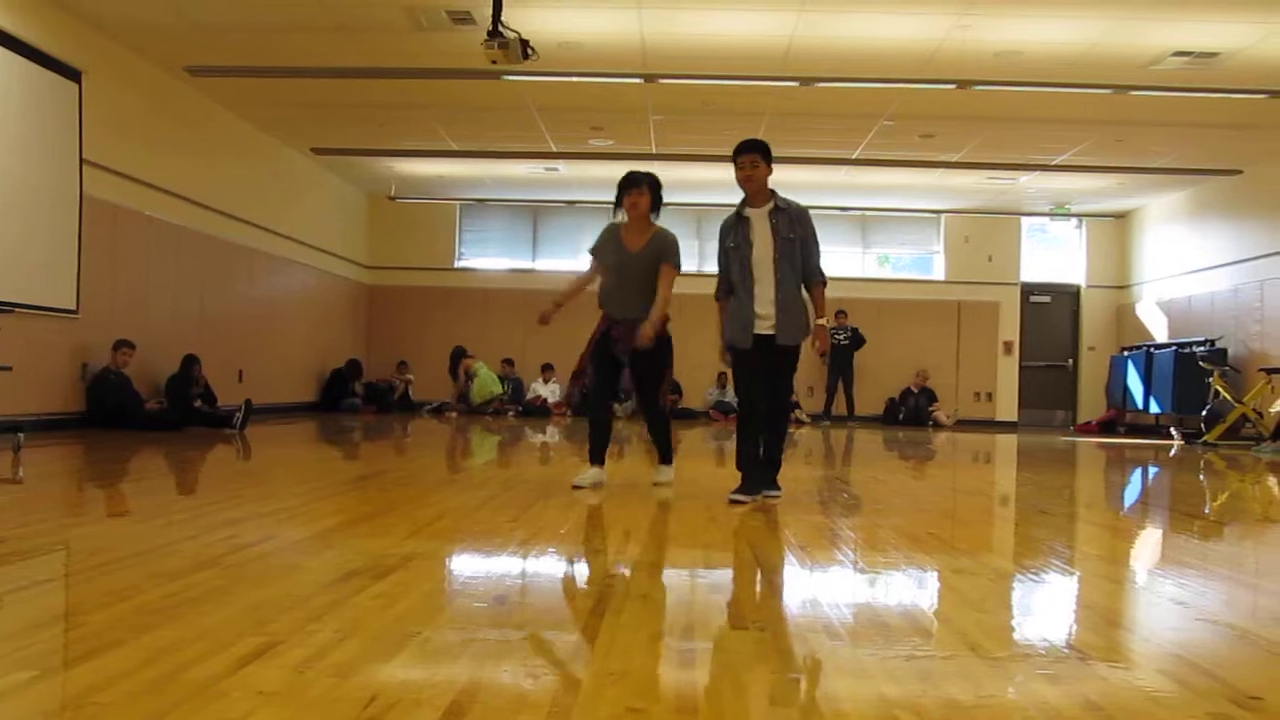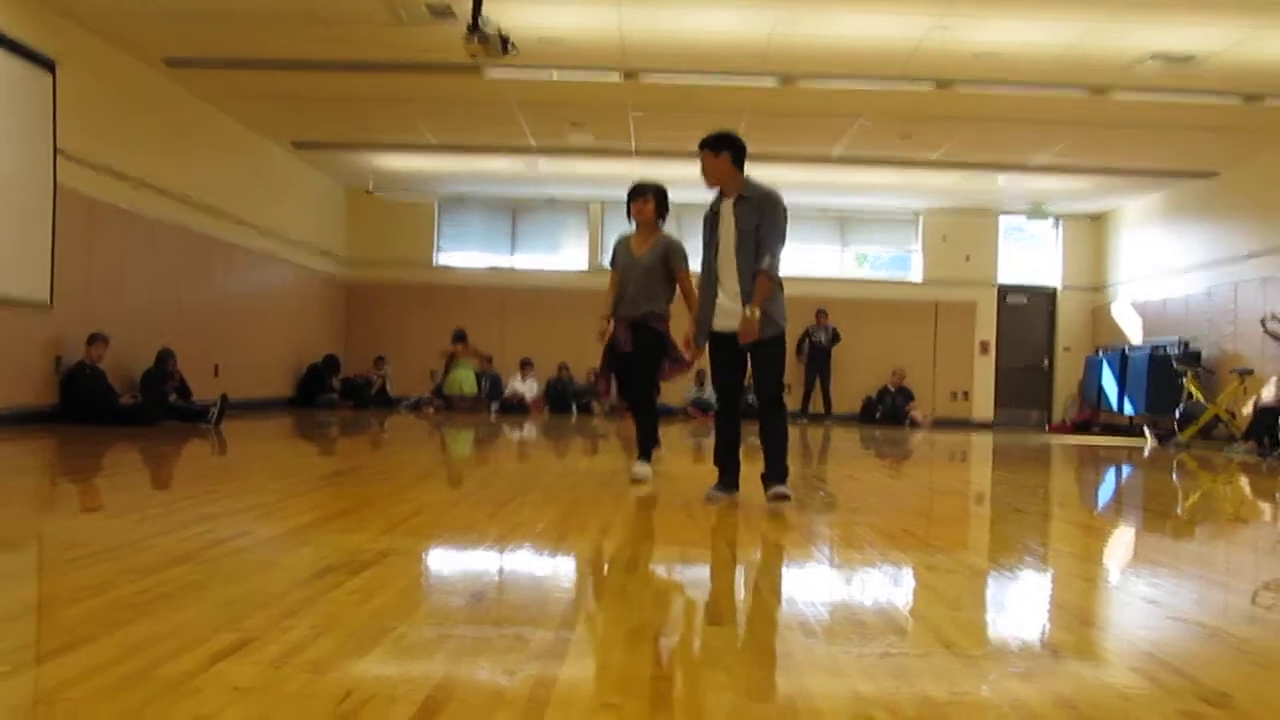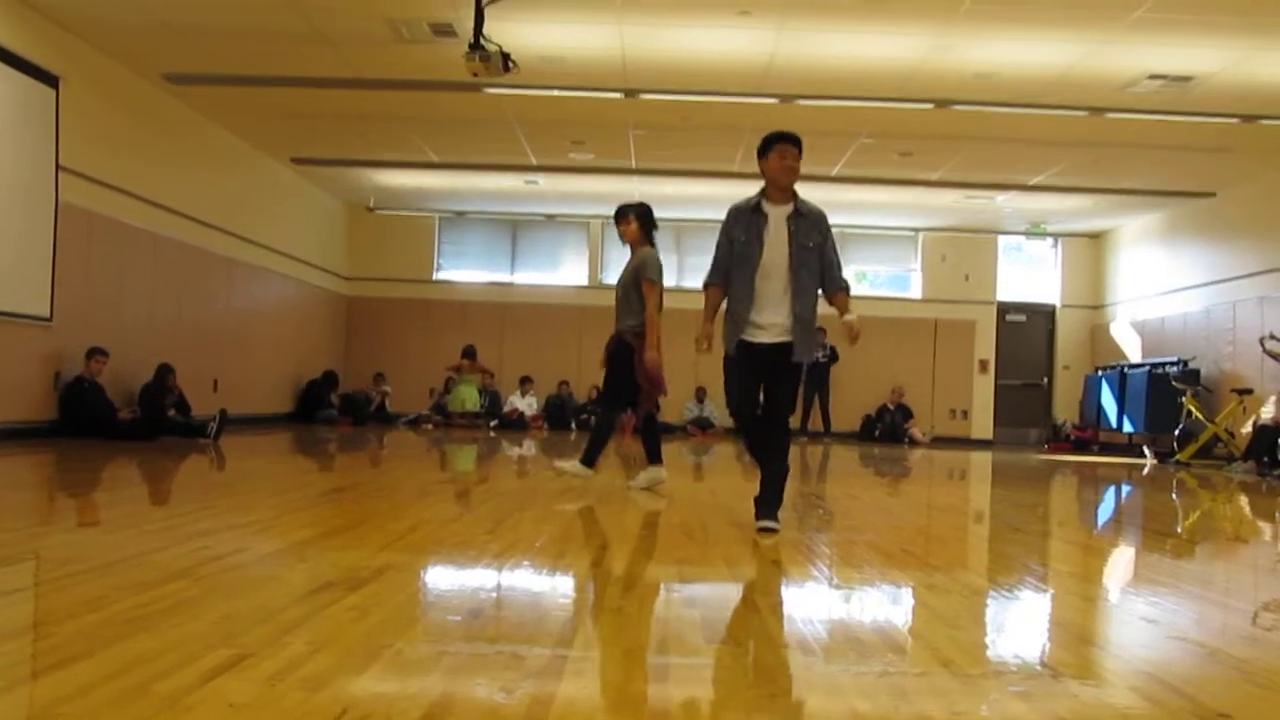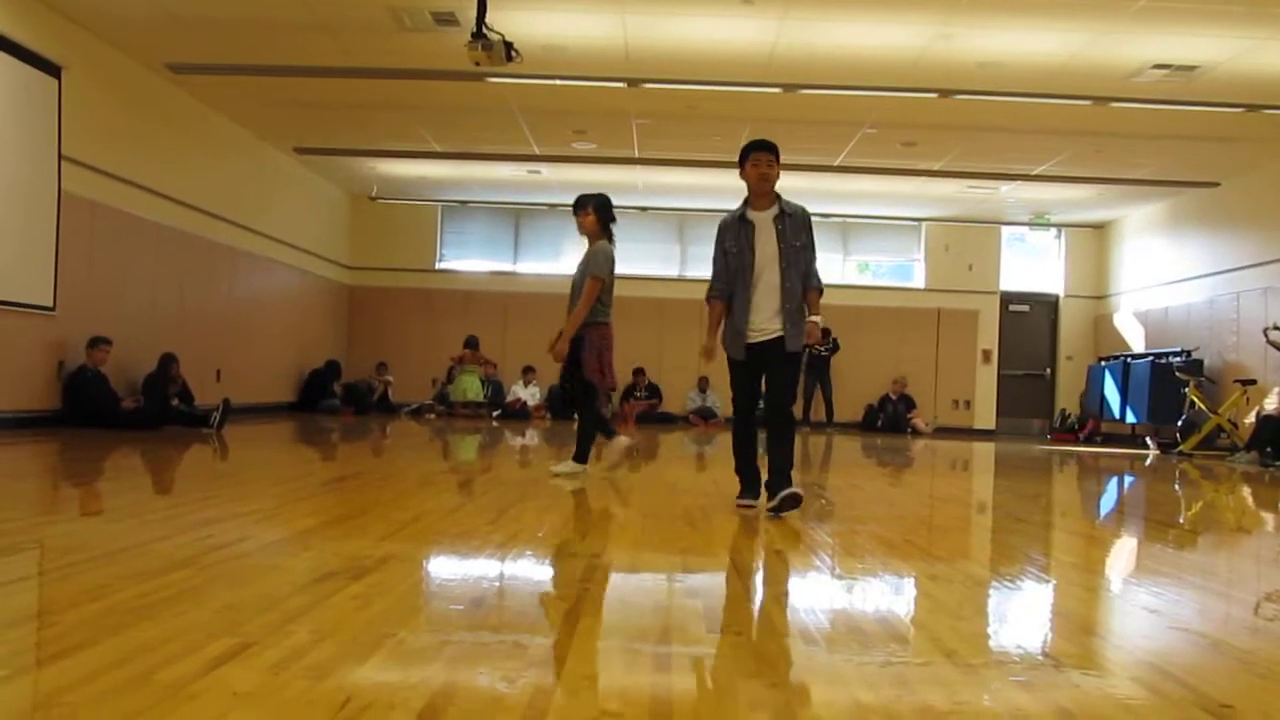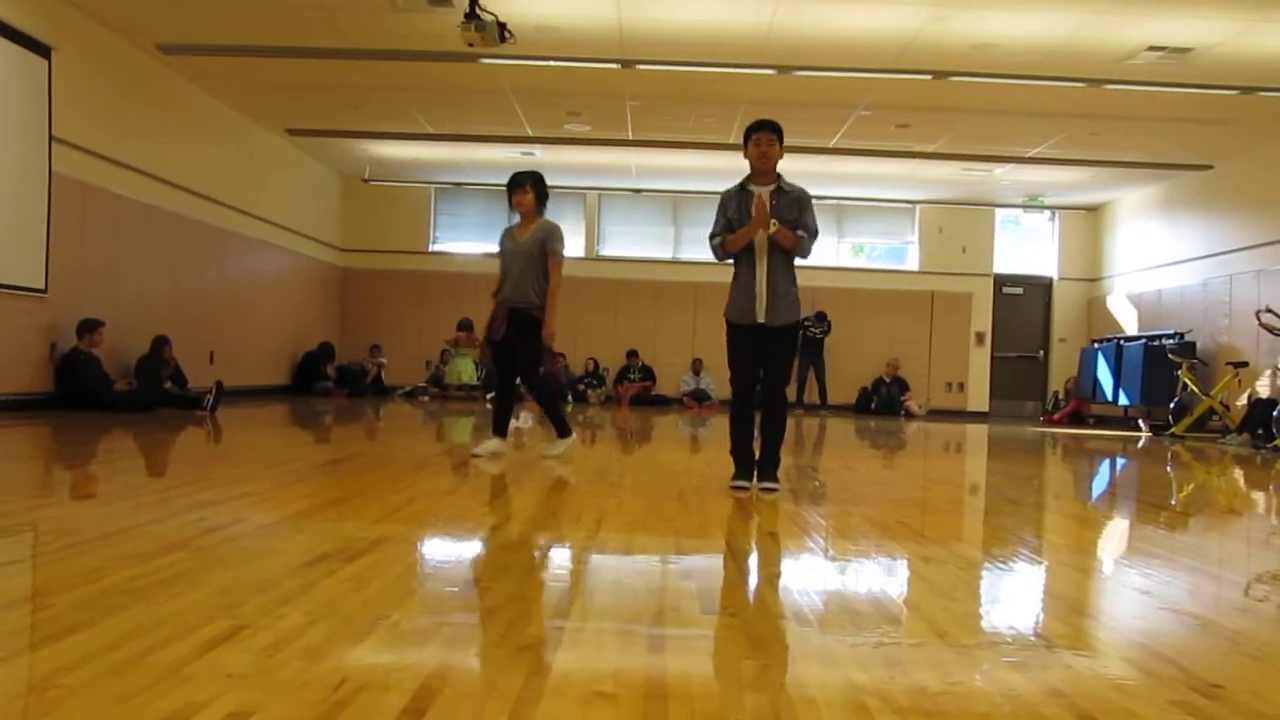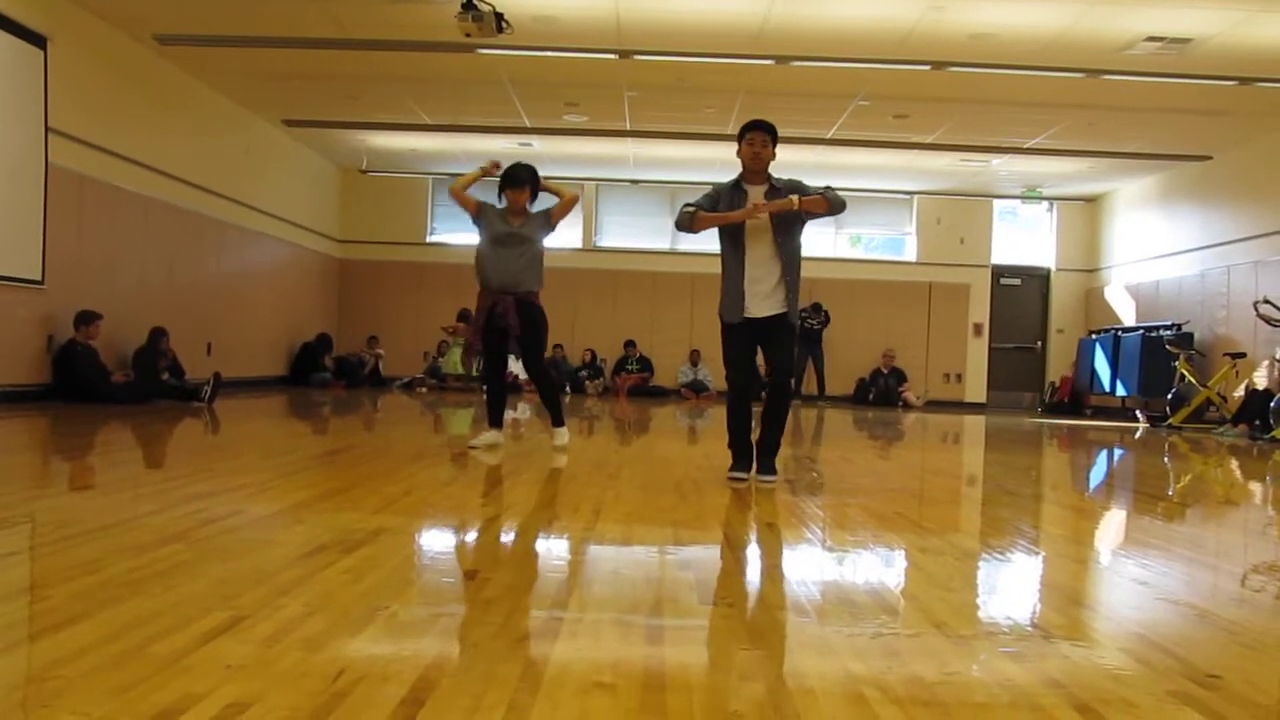
dt=0.7s
person 1, frame 1
left shoulder: (796, 216)
right shoulder: (730, 226)
left elbow: (812, 273)
right elbow: (725, 286)
left wrist: (820, 319)
right wrist: (723, 333)
left hip: (786, 329)
right hip: (745, 331)
left knee: (778, 405)
right knee: (749, 405)
left ankle: (770, 474)
right ankle: (750, 479)
person 1, frame 2
left shoulder: (766, 201)
right shoulder: (713, 213)
left elbow: (768, 261)
left wrist: (754, 312)
right wrist: (700, 325)
left hip: (764, 322)
right hip: (722, 325)
left knee: (770, 397)
right knee: (727, 402)
left ankle: (776, 477)
right ankle: (727, 477)
person 1, frame 3
left shoulder: (814, 219)
right shoulder: (740, 215)
left elbow: (830, 275)
right elbow: (719, 273)
left wrist: (846, 315)
right wrist: (707, 319)
left hip: (788, 339)
right hip: (743, 336)
left knee: (777, 421)
right knee: (741, 411)
left ankle: (768, 505)
right ankle: (773, 469)
person 1, frame 4
left shoulder: (798, 218)
right shoulder: (730, 226)
left elbow: (810, 275)
right elbow: (720, 286)
left wrist: (814, 316)
right wrist: (711, 335)
left hip: (785, 334)
right hip: (742, 337)
left knee: (780, 408)
right knee: (744, 411)
left ankle: (782, 485)
right ankle: (748, 485)
person 1, frame 5
left shoulder: (796, 197)
right shoulder: (732, 197)
left elbow: (805, 244)
right elbow: (719, 247)
left wrist: (770, 225)
right wrist: (752, 227)
left hip: (783, 312)
right hip: (742, 312)
left knee: (775, 391)
right knee: (743, 390)
left ankle: (768, 468)
right ankle: (742, 466)
person 1, frame 6
left shoulder: (791, 191)
right shoulder: (723, 194)
left elbow: (837, 203)
right elbow: (684, 220)
left wrist: (790, 204)
right wrist: (735, 216)
left hip: (779, 309)
right hip: (737, 310)
left knee: (780, 382)
right knee: (739, 384)
left ankle: (767, 457)
right ankle: (740, 457)
person 2, frame 1
left shoulder: (665, 241)
right shoulder: (609, 235)
left elbow: (665, 287)
right elbow: (590, 276)
left wrist: (653, 322)
right wrist: (557, 305)
left hip: (648, 330)
right hip: (611, 327)
left knee: (649, 399)
right knee: (599, 396)
left ankle: (666, 462)
right ankle: (596, 467)
person 2, frame 2
left shoulder: (669, 245)
right shoulder: (622, 244)
left elbow: (687, 290)
right elbow: (614, 286)
right wrist: (606, 318)
left hip: (651, 327)
right hip: (623, 327)
left knee: (644, 391)
right knee: (627, 390)
left ankle: (644, 458)
right ankle: (651, 443)
person 2, frame 3
left shoulder: (648, 257)
right shoulder: (634, 259)
left elbow: (652, 305)
left wrist: (651, 347)
right wrist: (613, 344)
left hip: (635, 342)
right hip: (627, 341)
left knee: (610, 403)
right knee: (641, 406)
left ankle: (586, 463)
right ankle: (655, 466)
person 2, frame 4
left shoulder: (601, 251)
right shoulder: (593, 251)
left elbow: (587, 300)
left wrist: (565, 337)
right wrist: (563, 334)
left hip: (591, 334)
right hip: (583, 334)
left knee: (584, 398)
right knee: (577, 395)
left ankle: (580, 460)
right ankle: (613, 438)
person 2, frame 5
left shoulder: (550, 231)
right shoulder: (507, 234)
left elbow: (555, 279)
left wrist: (550, 321)
right wrist: (494, 314)
left hip: (531, 316)
right hip: (502, 315)
left knee: (531, 379)
right knee: (503, 379)
left ankle: (565, 434)
right ankle: (498, 438)
person 2, frame 6
left shoulder: (541, 221)
right shoulder: (488, 215)
left elbow: (572, 197)
right elbow: (455, 191)
left wrist: (545, 186)
right wrist: (483, 173)
left hip: (527, 303)
right hip: (493, 303)
left knee: (536, 366)
right knee: (494, 368)
left ankle: (559, 426)
right ankle: (495, 429)
